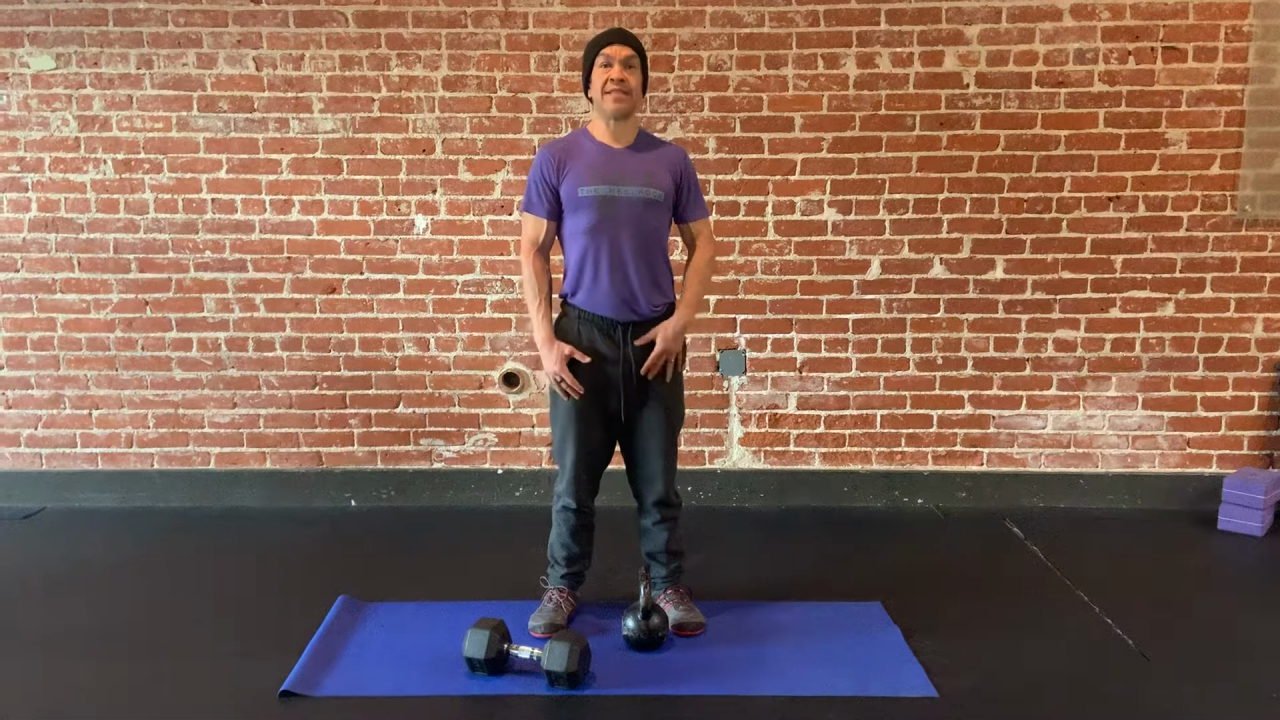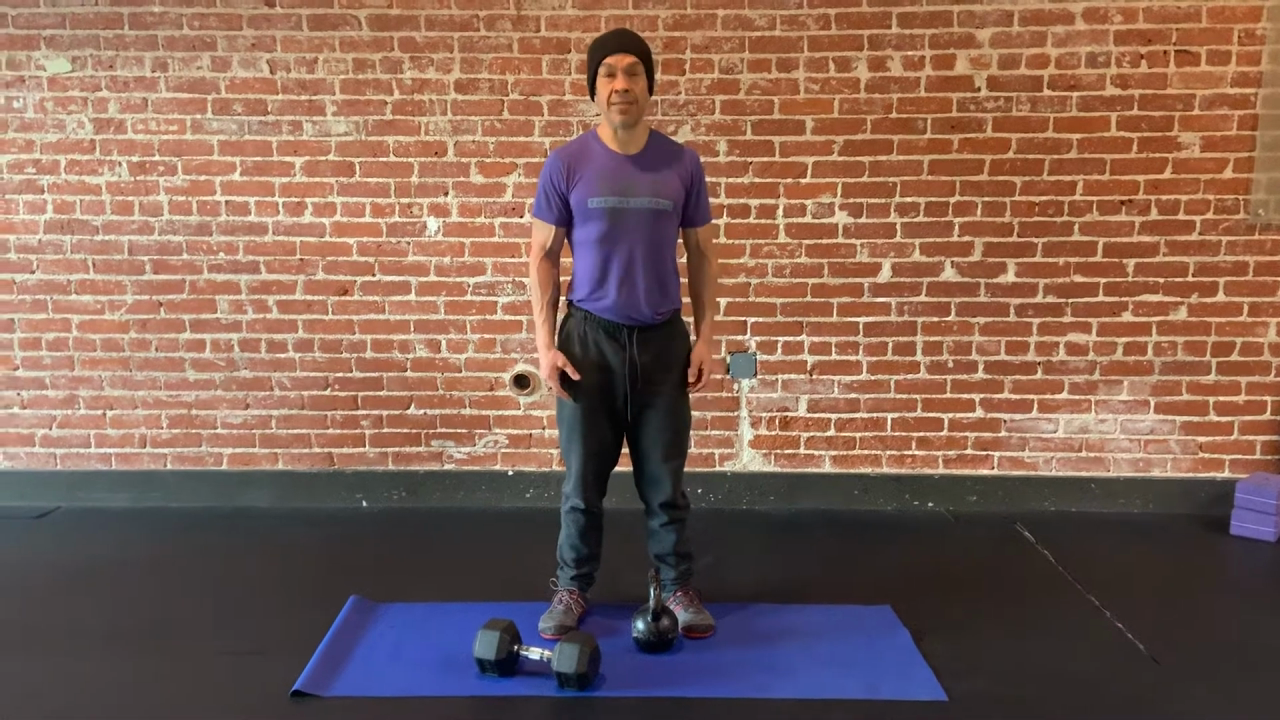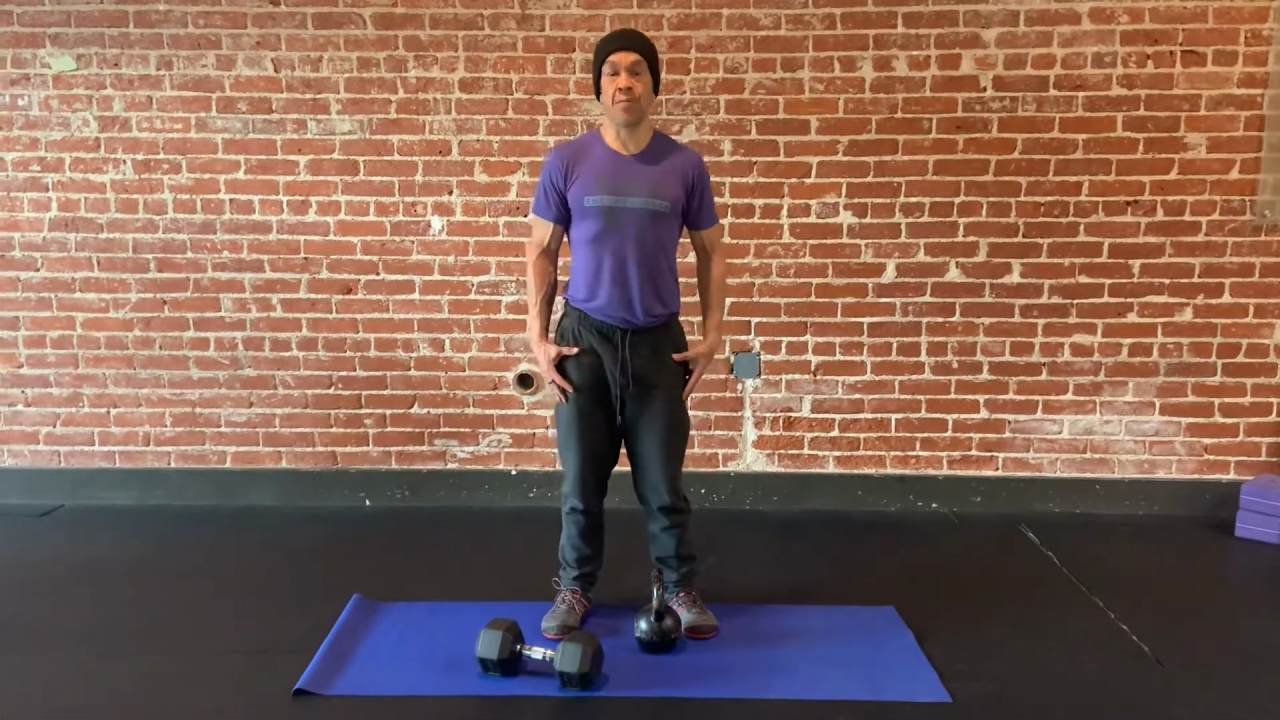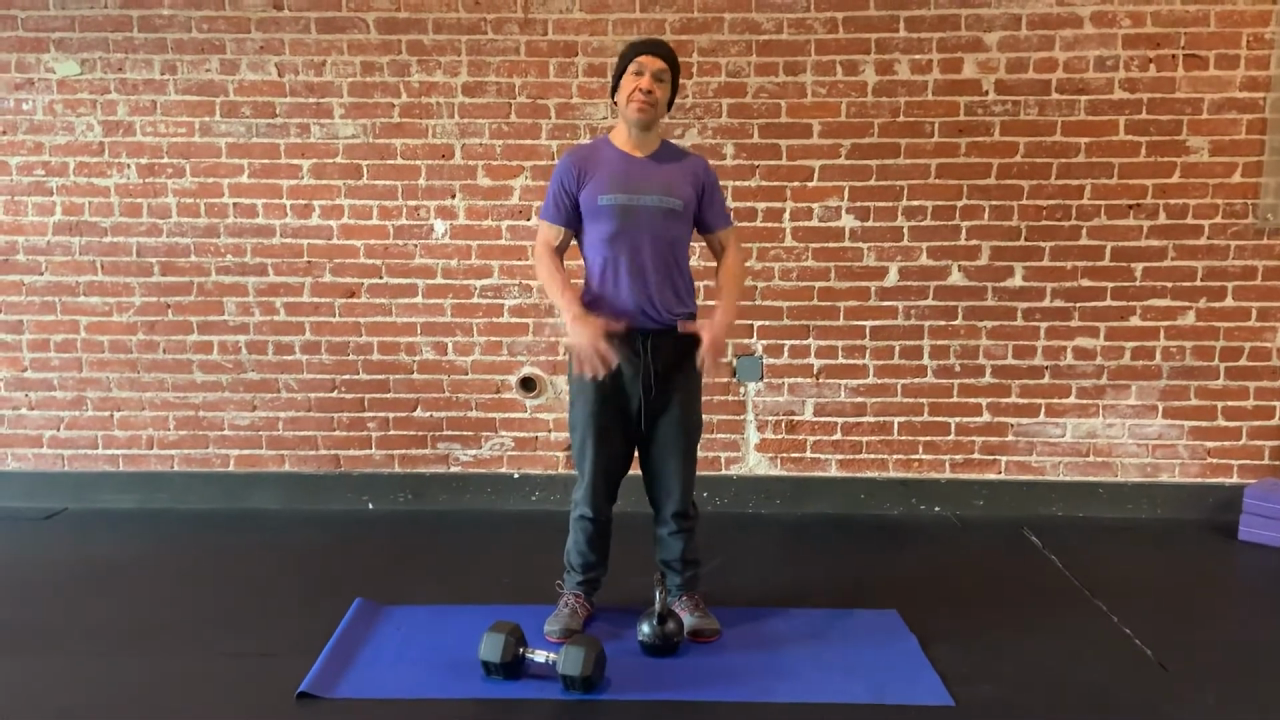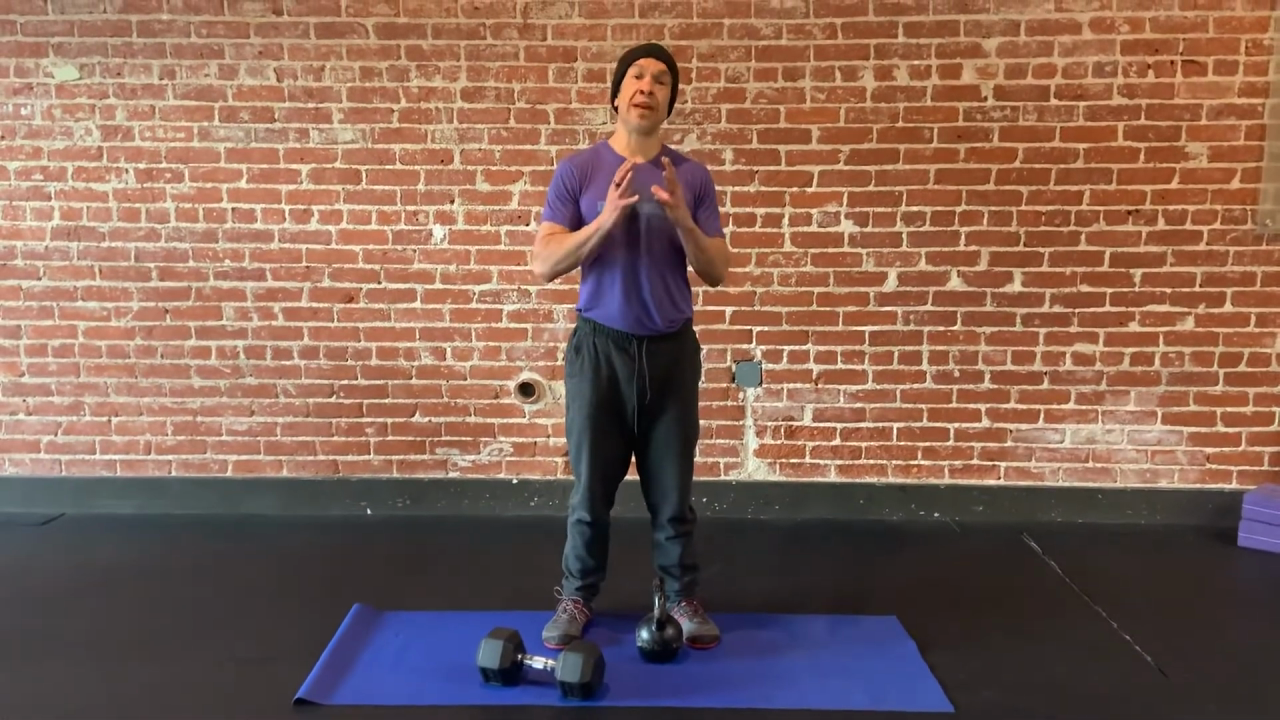
dt=1s
person 1, frame 1
left shoulder: (671, 161)
right shoulder: (556, 158)
left elbow: (701, 244)
right elbow: (533, 250)
left wrist: (680, 321)
right wrist: (545, 338)
left hip: (653, 338)
right hip: (584, 335)
left knee: (657, 478)
right knee: (575, 476)
left ankle: (668, 585)
right ankle: (563, 586)
person 1, frame 2
left shoulder: (682, 163)
right shoulder: (567, 163)
left elbow: (700, 253)
right elbow: (544, 255)
left wrist: (704, 337)
right wrist: (545, 344)
left hip: (662, 339)
right hip: (589, 337)
left knee: (664, 480)
right knee: (583, 478)
left ankle: (677, 587)
right ankle: (573, 588)
person 1, frame 3
left shoulder: (685, 165)
right shoulder: (567, 161)
left elbow: (710, 253)
right elbow: (542, 251)
left wrist: (711, 337)
right wrist: (538, 336)
left hip: (658, 342)
right hip: (585, 338)
left knee: (662, 482)
right knee: (582, 479)
left ankle: (680, 587)
right ankle: (575, 587)
person 1, frame 4
left shoulder: (693, 170)
right shoulder: (578, 166)
left elbow: (728, 250)
right elbow: (547, 253)
left wrist: (722, 318)
right wrist: (574, 317)
left hip: (676, 346)
right hip: (605, 347)
left knee: (674, 485)
right knee: (593, 482)
left ankle: (684, 592)
right ankle: (578, 592)
person 1, frame 5
left shoulder: (692, 176)
right shoulder: (577, 170)
left elbow: (716, 271)
right elbow: (544, 263)
left wrist: (681, 219)
right wrist: (606, 219)
left hip: (670, 349)
right hip: (599, 346)
left knee: (672, 488)
right knee: (591, 485)
left ankle: (682, 597)
right ankle: (577, 597)
